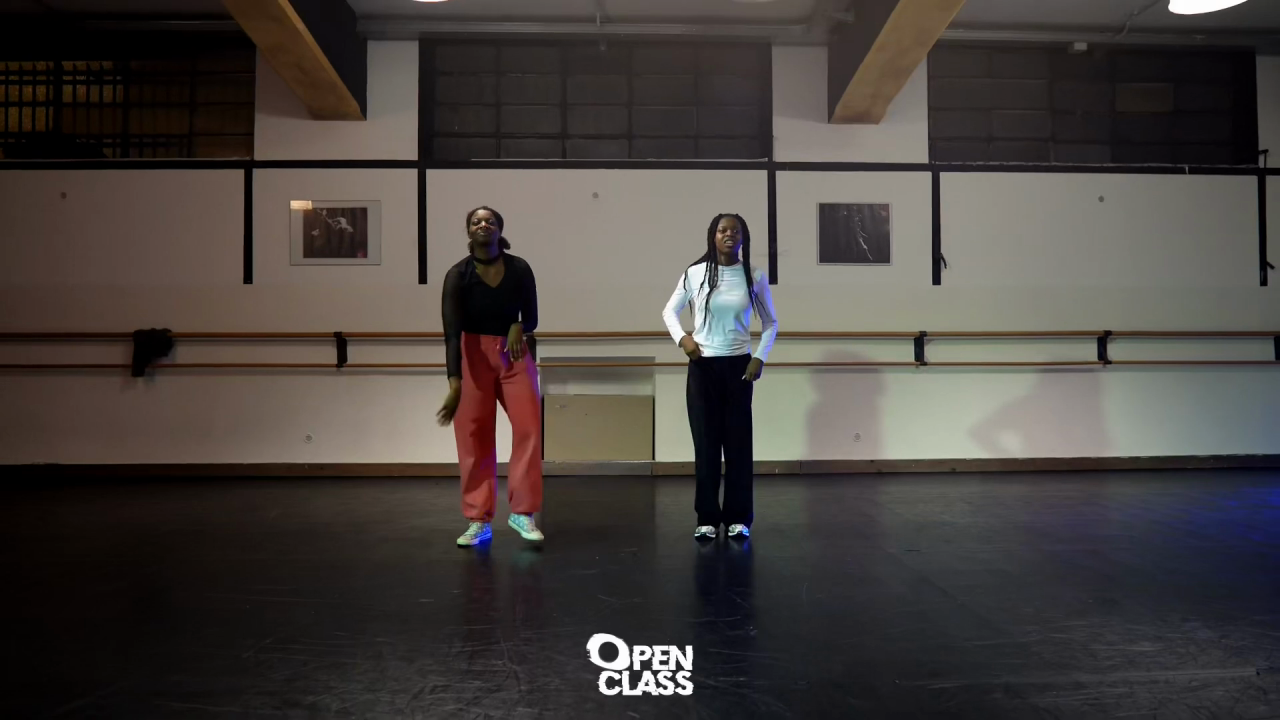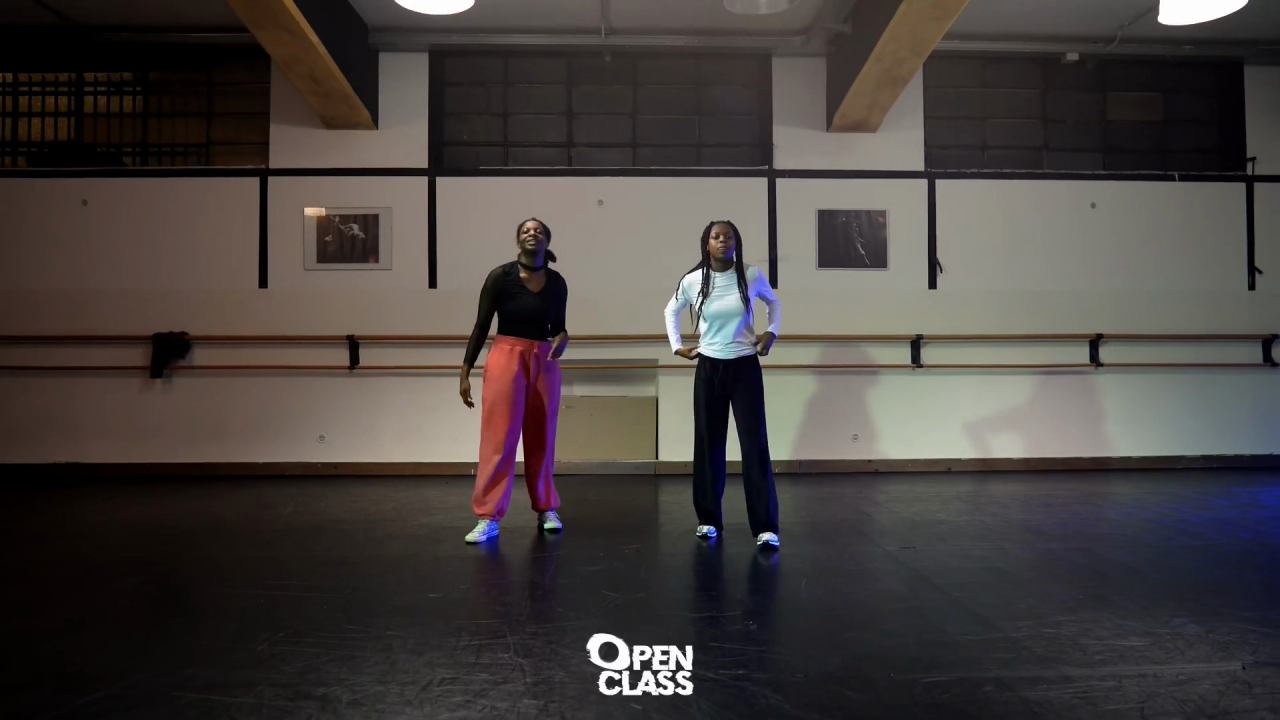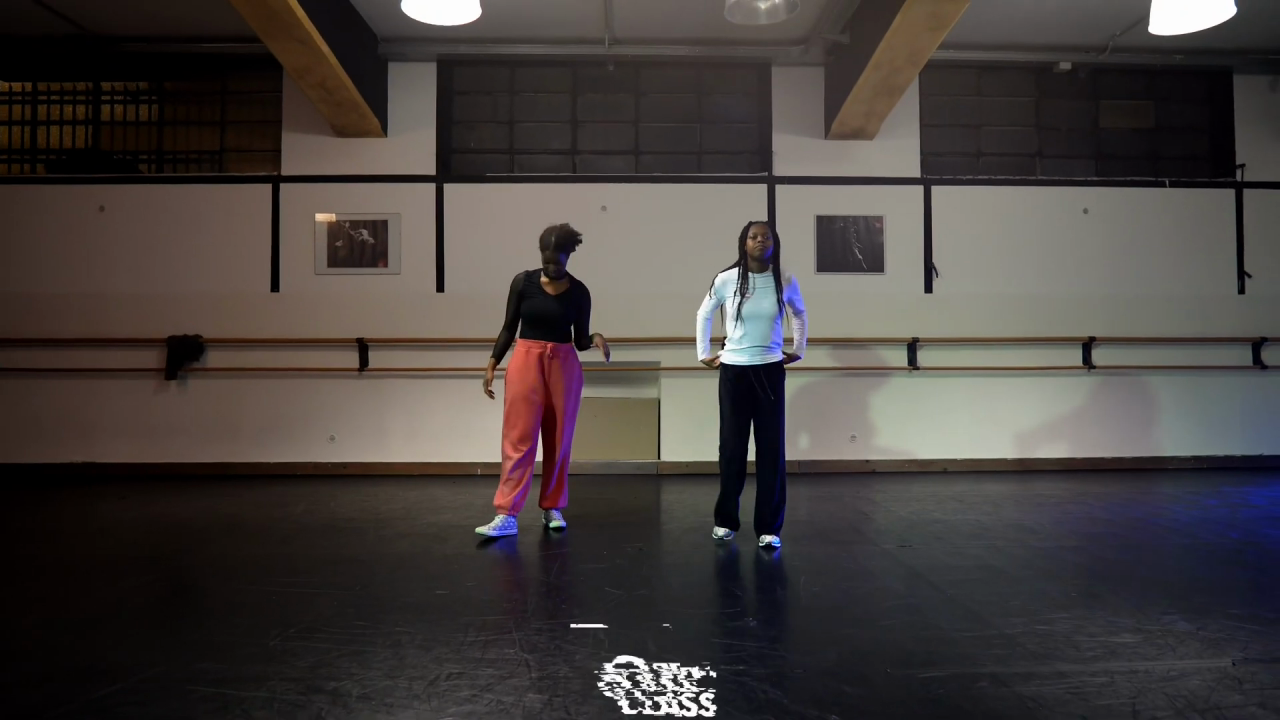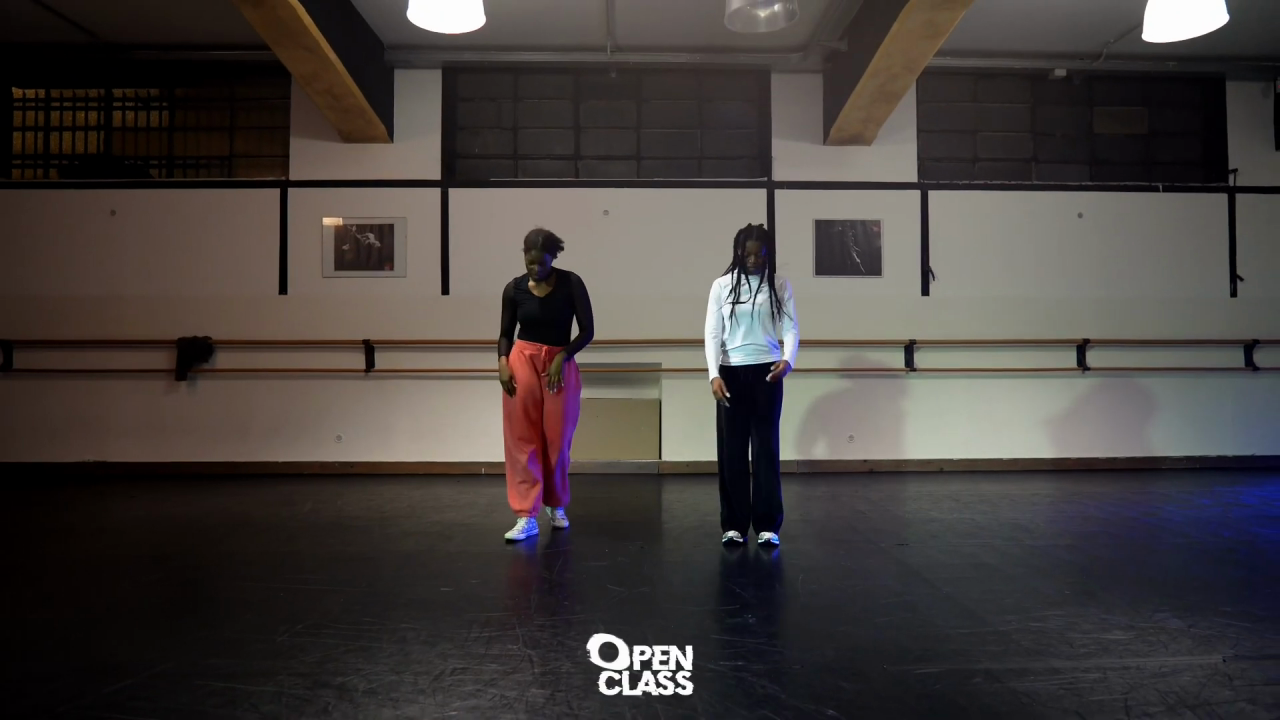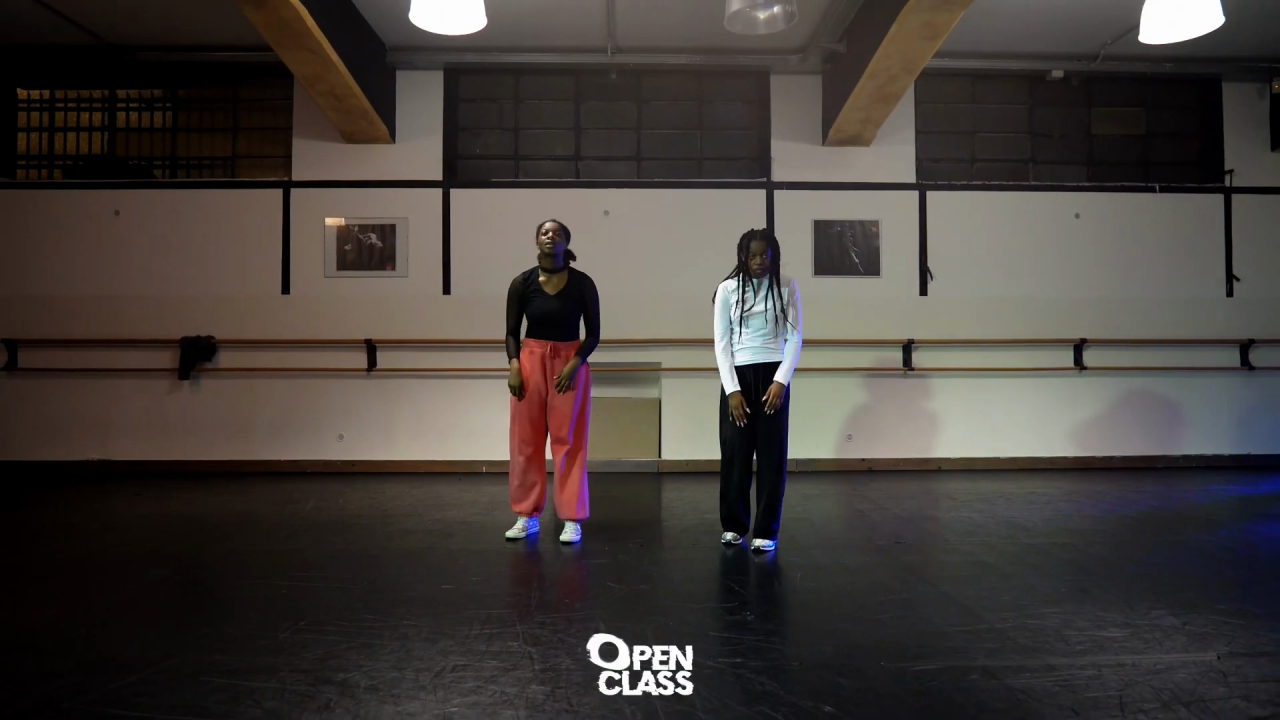
dt=0.5s
person 1, frame 1
left shoulder: (755, 277)
right shoulder: (695, 273)
left elbow: (770, 321)
right elbow: (670, 311)
left wrist: (761, 354)
right wrist: (682, 338)
left hip: (738, 367)
right hip: (703, 367)
left knee: (738, 444)
right knee: (707, 443)
left ankle: (737, 517)
right ankle: (708, 518)
person 1, frame 2
left shoulder: (752, 276)
right shoulder: (692, 281)
left elbow: (773, 302)
right elbow: (671, 312)
left wrist: (772, 331)
right wrist: (677, 345)
left hip: (745, 367)
right hip: (709, 368)
left knee: (754, 443)
right knee: (709, 443)
left ankle: (765, 526)
right ankle: (709, 518)
person 1, frame 3
left shoulder: (785, 282)
right shoulder: (726, 280)
left elbow: (800, 314)
right elbow: (703, 316)
left wrist: (798, 350)
right wrist: (704, 354)
left hip: (770, 373)
right hip: (734, 372)
left knee: (771, 449)
right knee: (732, 448)
left ankle: (768, 527)
right ankle: (725, 519)
person 1, frame 4
left shoulder: (780, 286)
right shoulder: (722, 285)
left elbow: (791, 330)
right elbow: (712, 334)
left wrist: (787, 359)
right wrist: (714, 374)
left hip: (767, 374)
right hip: (732, 373)
left knee: (765, 448)
right knee: (731, 450)
left ankle: (768, 525)
right ankle: (734, 524)
person 1, frame 5
left shoulder: (787, 287)
right shoulder: (727, 289)
left elbow: (794, 338)
right elbow: (721, 343)
left wrist: (781, 380)
right wrist: (732, 390)
left hip: (772, 375)
right hip: (738, 375)
left knee: (771, 453)
right knee: (736, 453)
left ankle: (765, 531)
right ankle: (734, 525)
person 2, frame 1
left shoulder: (520, 269)
right shoulder: (458, 275)
left elbow: (532, 319)
right elbow: (451, 331)
left wrist: (518, 327)
right wrist: (454, 385)
left hip: (514, 355)
right hip: (473, 357)
left knee: (529, 428)
right knee: (474, 441)
left ankle: (521, 512)
right ankle: (479, 521)
person 2, frame 2
left shoulder: (557, 282)
right shoulder: (500, 276)
right elbow: (481, 325)
left wrist: (562, 337)
right wrist: (465, 372)
left hip: (544, 363)
right hip: (506, 359)
left knee: (541, 440)
right knee: (499, 440)
left ankle: (547, 509)
right ankle: (488, 518)
person 2, frame 3
left shoulder: (579, 291)
right shoulder: (523, 282)
left elbow: (580, 333)
right elbow: (509, 328)
left wrist: (595, 339)
right wrist: (492, 364)
left hip: (564, 364)
right hip: (525, 360)
left knee: (558, 439)
right knee: (519, 438)
left ankle: (552, 507)
right ankle: (506, 515)
person 2, frame 4
left shoulder: (571, 283)
right shoulder: (514, 288)
left elbow: (587, 331)
right elbow: (506, 333)
left wrist: (562, 356)
right wrist: (503, 361)
left hip: (559, 366)
right hip: (522, 363)
left knee: (558, 441)
right knee: (523, 441)
left ankle: (556, 505)
right ankle: (526, 517)
person 2, frame 5
left shoulder: (582, 283)
right shoulder: (522, 283)
left elbow: (593, 335)
right elbow: (512, 332)
left wrist: (574, 363)
right wrist: (514, 363)
left hip: (569, 364)
right hip: (530, 363)
left knee: (568, 441)
right knee: (526, 441)
left ankle: (572, 519)
right ankle: (528, 515)
